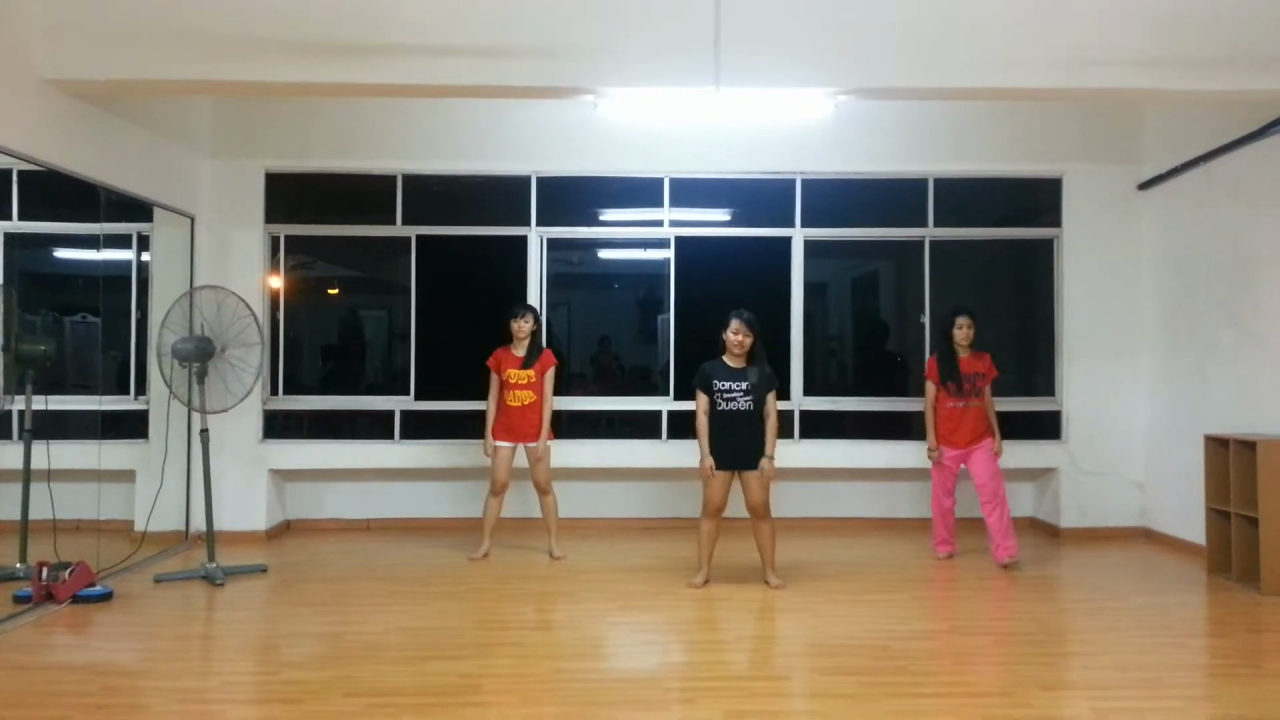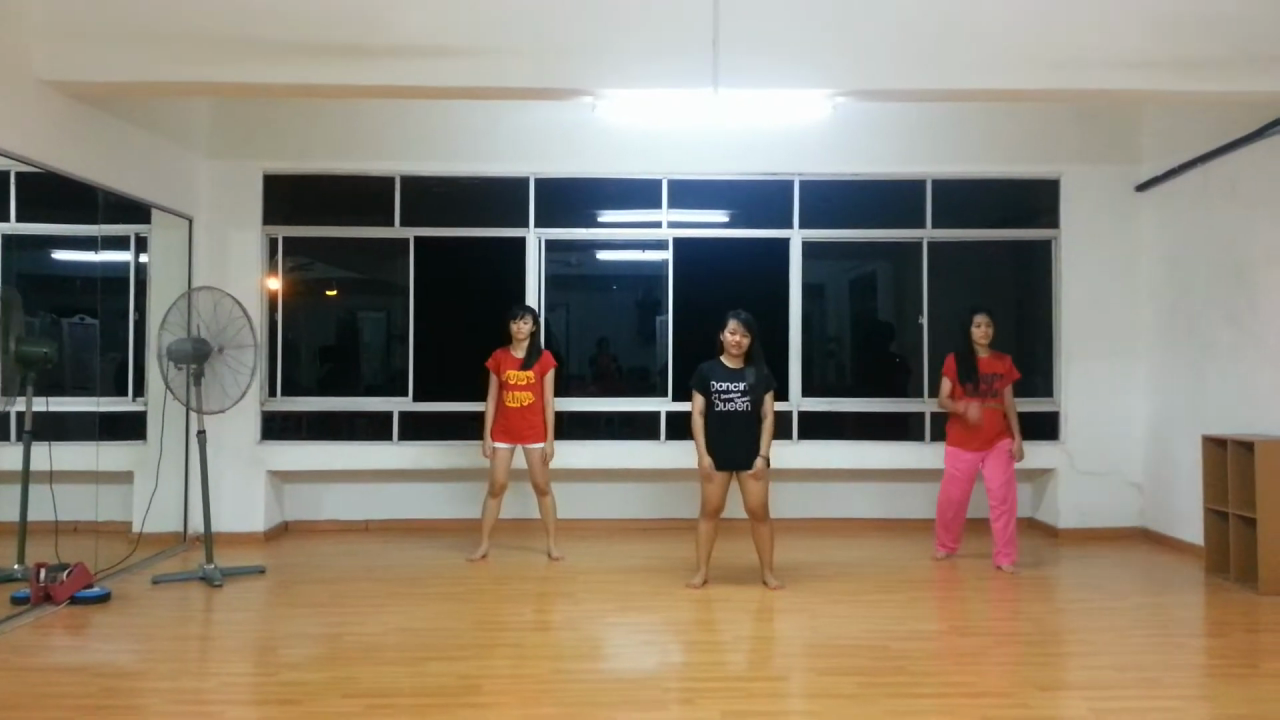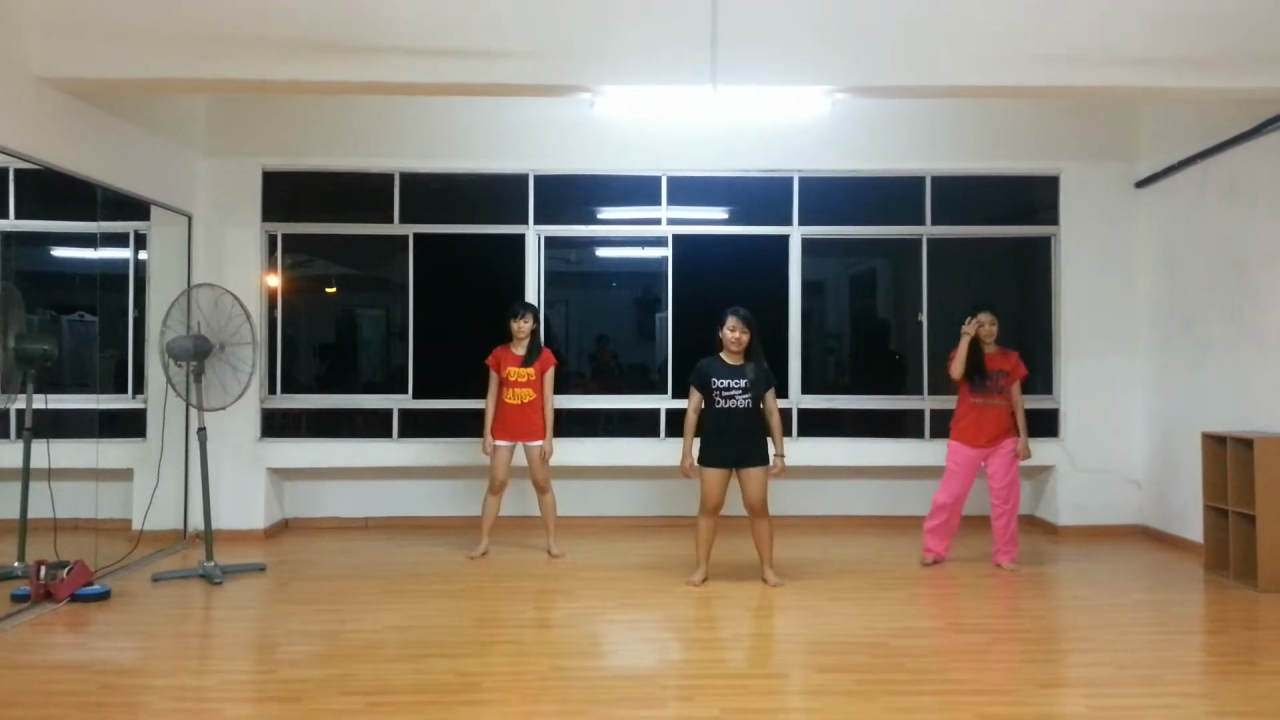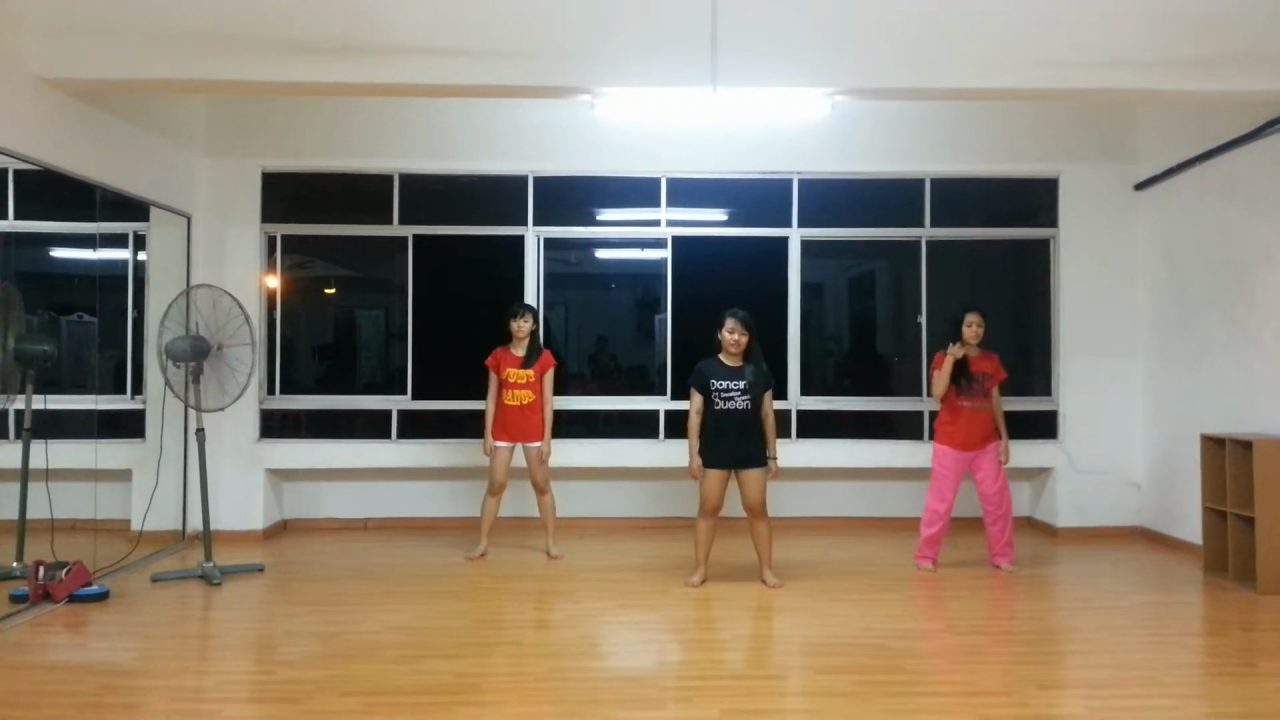
dt=0.3s
person 1, frame 1
left shoulder: (762, 372)
right shoulder: (709, 370)
left elbow: (771, 415)
right elbow: (702, 413)
left wrist: (769, 455)
right wrist: (704, 453)
left hip: (754, 452)
right hip: (718, 452)
left knee: (760, 510)
right knee: (712, 510)
left ankle: (769, 571)
right ankle: (703, 570)
person 1, frame 2
left shoulder: (760, 373)
right shoulder: (706, 371)
left elbow: (767, 416)
right elbow: (698, 414)
left wrist: (763, 455)
right wrist: (702, 453)
left hip: (751, 453)
right hip: (716, 453)
left knee: (759, 511)
right knee: (710, 511)
left ankle: (767, 571)
right ankle: (702, 571)
person 1, frame 3
left shoulder: (760, 369)
right shoulder: (706, 368)
left elbow: (771, 411)
right elbow: (693, 411)
left wrist: (779, 452)
right wrist: (686, 452)
left hip: (753, 450)
right hip: (714, 450)
left knee: (758, 508)
right knee: (709, 507)
left ankle: (767, 568)
right ankle: (702, 567)
person 1, frame 4
left shoulder: (759, 371)
right shoulder: (705, 369)
left elbow: (767, 414)
right elbow: (695, 413)
left wrist: (772, 455)
right wrist: (694, 453)
left hip: (751, 452)
right hip: (714, 452)
left knee: (757, 508)
right knee: (709, 508)
left ankle: (766, 569)
right ankle: (700, 569)
person 2, frame 1
left shoulder: (984, 361)
right shoulder: (937, 362)
left elbow: (987, 401)
right elbow: (930, 404)
left wrist: (997, 435)
right wrist: (931, 441)
left hip: (980, 441)
right hip: (947, 441)
left knee: (992, 492)
right knee: (943, 496)
left ankle: (1005, 550)
right ankle: (943, 545)
person 2, frame 2
left shoulder: (1004, 362)
right shoulder: (955, 361)
left elbow: (1009, 402)
right elbow: (942, 400)
left wrist: (1017, 438)
right wrist: (964, 408)
left hip: (998, 442)
right hip: (961, 442)
left knee: (1003, 499)
right knee: (953, 497)
left ankle: (1004, 556)
right ankle: (945, 545)
person 2, frame 3
left shoulder: (1010, 358)
right shoulder: (963, 352)
left elbow: (1016, 400)
right elbow: (955, 374)
left wrist: (1023, 436)
right wrist: (965, 338)
left hip: (1002, 440)
right hip: (965, 439)
left knee: (1005, 497)
right knee: (950, 495)
left ankle: (1005, 554)
right ankle: (934, 548)
person 2, frame 4
left shoulder: (992, 361)
right shoulder: (944, 359)
left elbow: (996, 402)
right elbow: (937, 393)
left wrist: (1004, 437)
right wrist: (951, 359)
left hip: (986, 444)
right hip: (950, 444)
left knee: (997, 500)
right knee: (939, 501)
left ankle: (1002, 555)
right ankle: (926, 555)
person 3, frame 1
left shoulder: (545, 357)
right shoulder: (499, 356)
left elbow: (547, 399)
right elbow: (493, 397)
left wrist: (543, 436)
right wrist: (488, 434)
left hip: (534, 430)
right hip: (504, 431)
left knee: (543, 486)
right knee: (497, 485)
left ankle: (553, 542)
right ankle: (485, 543)
person 3, frame 2
left shoulder: (544, 359)
right shoulder: (498, 357)
left elbow: (548, 401)
right elbow: (492, 399)
left wrist: (550, 438)
right wrist: (486, 435)
left hip: (534, 433)
right hip: (503, 432)
left knee: (542, 487)
right knee: (496, 487)
left ankle: (552, 544)
right ankle: (484, 544)
person 3, frame 3
left shoulder: (544, 356)
right shoulder: (499, 355)
left elbow: (548, 399)
right elbow: (492, 396)
left wrist: (549, 437)
right wrist: (487, 433)
left hip: (534, 430)
right hip: (503, 430)
left knee: (542, 485)
right knee: (496, 484)
left ankle: (551, 541)
right ankle: (484, 541)
person 3, frame 4
left shoulder: (544, 357)
right shoulder: (498, 356)
left elbow: (547, 400)
right elbow: (491, 397)
left wrist: (547, 438)
right wrist: (487, 434)
left hip: (534, 431)
right hip: (503, 431)
left knee: (542, 486)
right knee: (495, 485)
left ankle: (551, 542)
right ankle: (483, 542)
